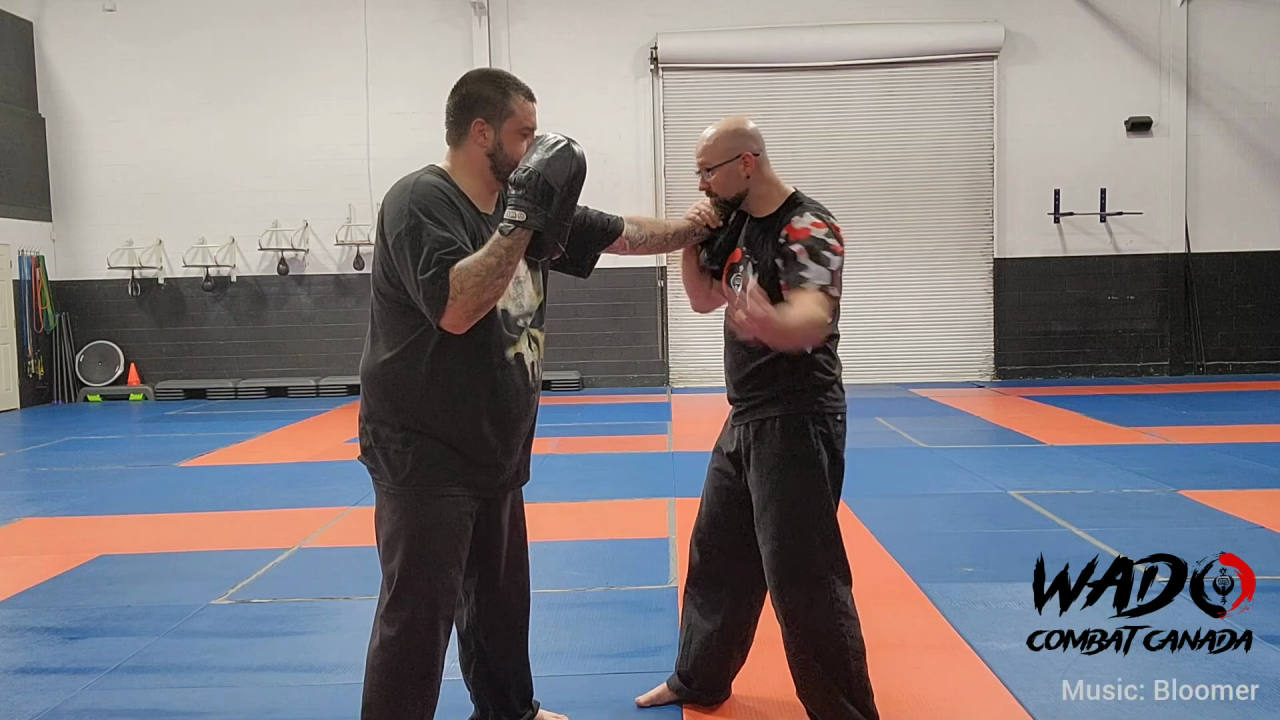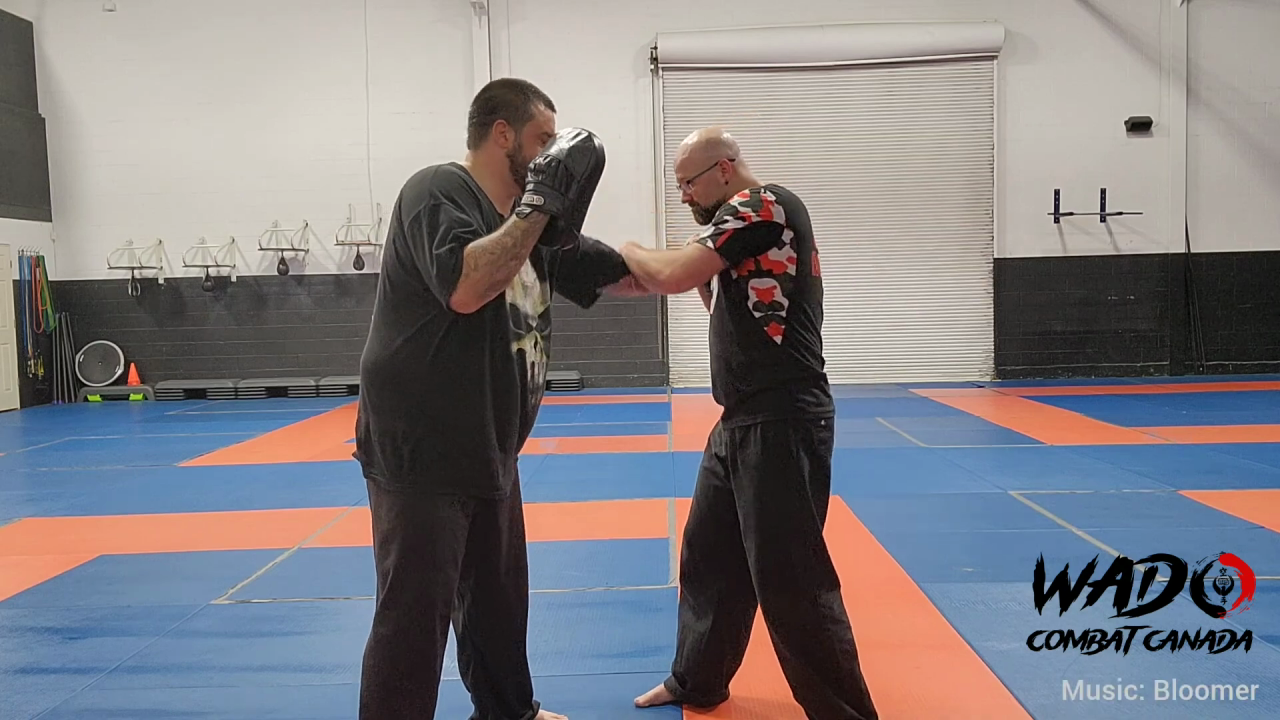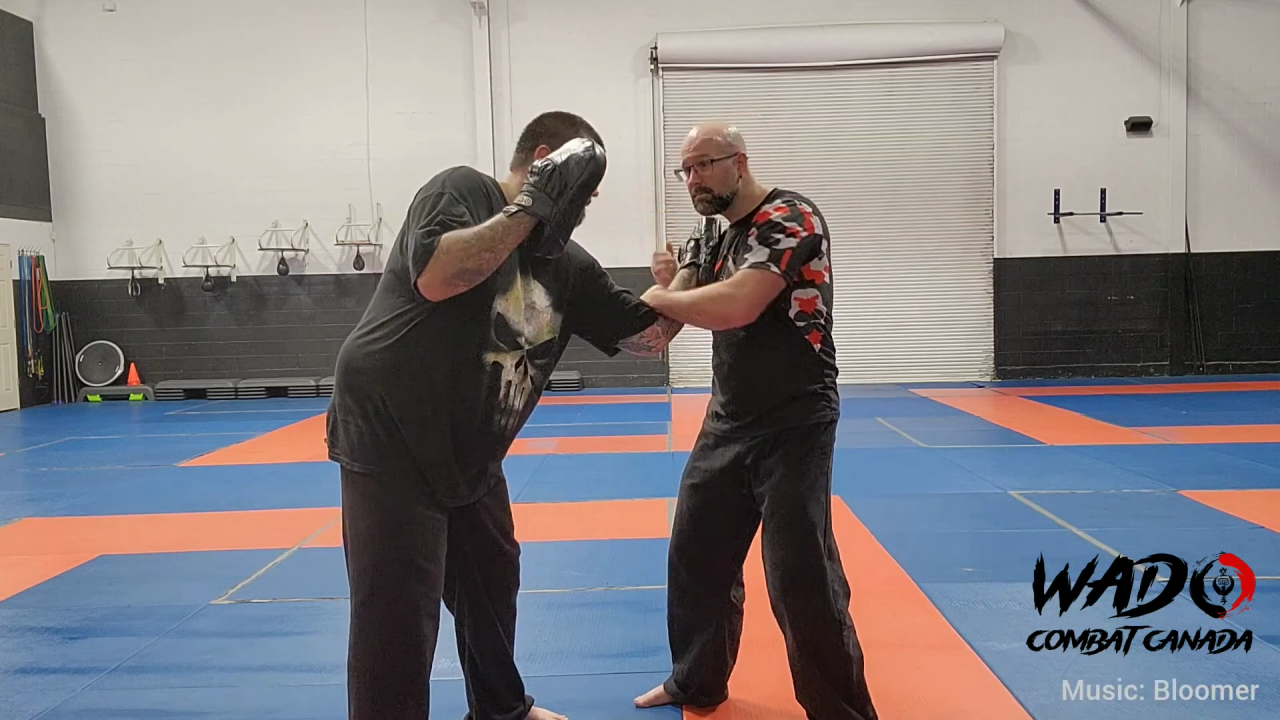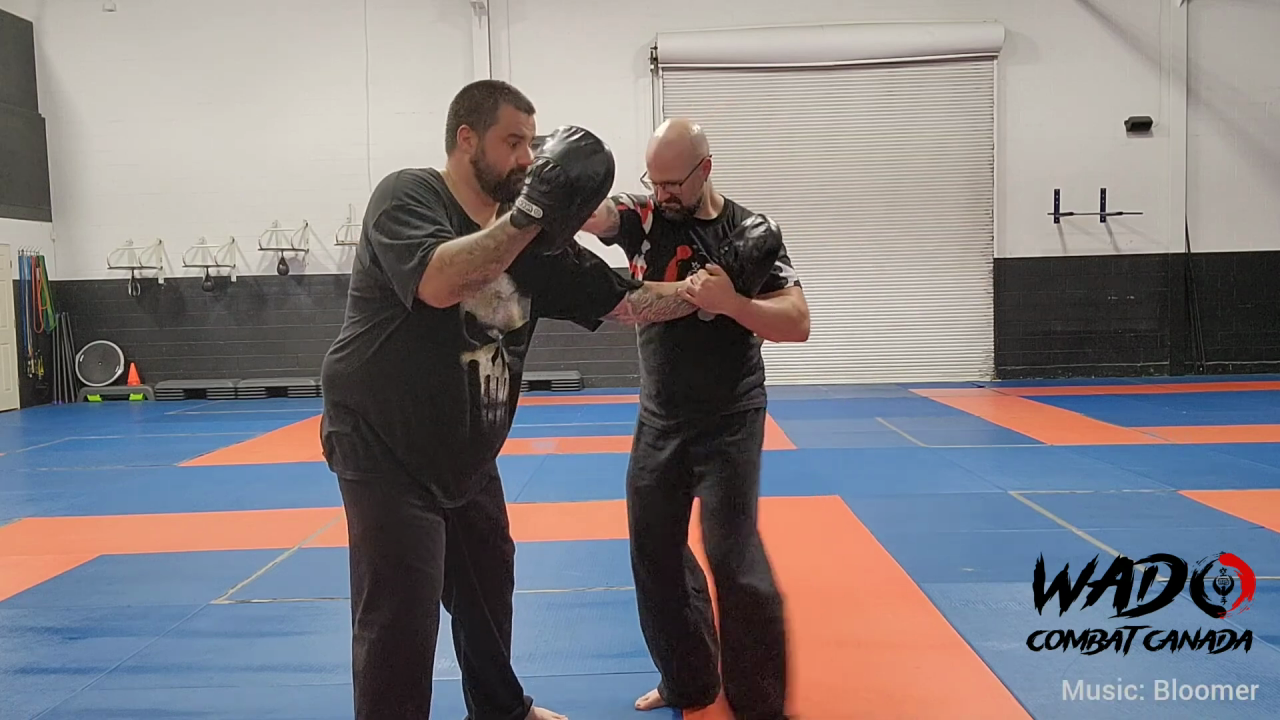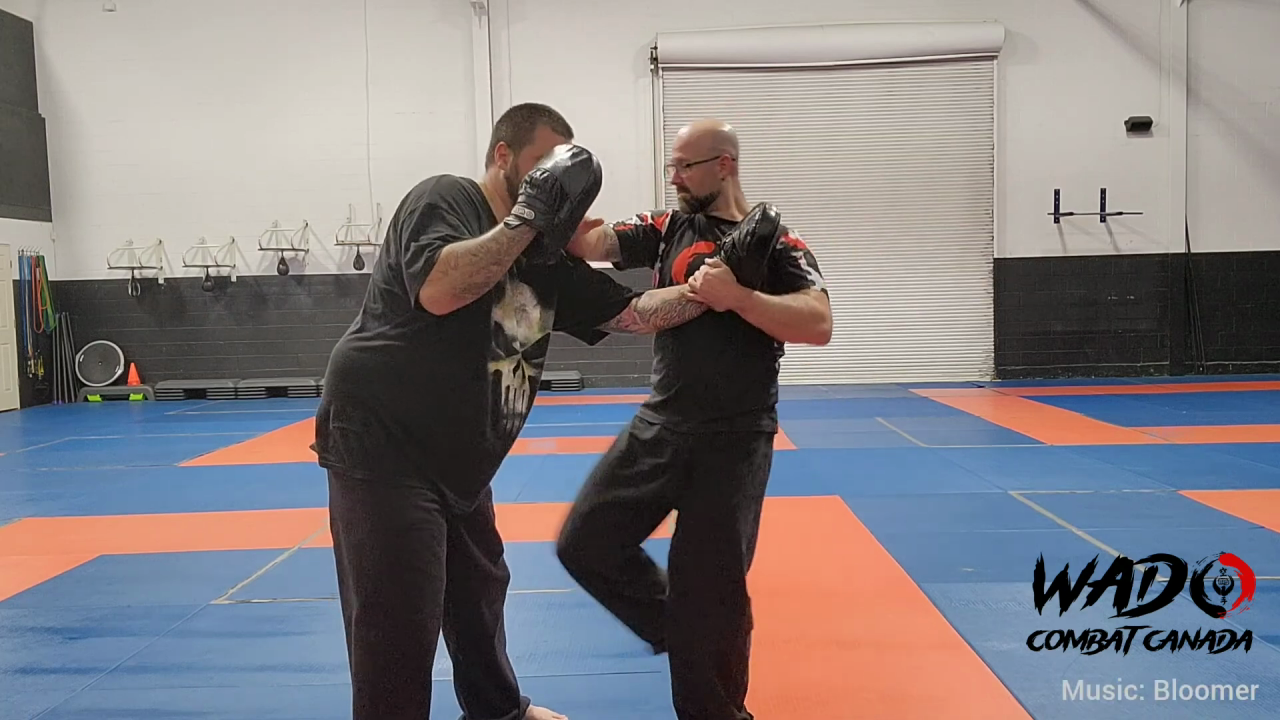
dt=1s
person 1, frame 1
left shoulder: (517, 200)
right shoulder: (420, 201)
left elbow: (619, 232)
right elbow: (456, 309)
left wrist: (698, 227)
right wrist: (520, 220)
left hip: (492, 449)
right hip: (425, 454)
left knee: (501, 598)
right knee: (418, 615)
person 1, frame 2
left shoulder: (530, 216)
right shoulder: (438, 190)
left elbow: (625, 272)
right elbow: (466, 289)
right wrist: (539, 205)
left hip: (488, 450)
right hip: (420, 450)
left knee: (500, 596)
right knee: (414, 615)
person 1, frame 3
left shoulder: (569, 265)
right shoulder: (462, 189)
left elbow: (646, 331)
right elbow: (436, 277)
right wrist: (530, 209)
left hip: (470, 452)
right hip: (391, 437)
left knee: (492, 585)
right knee: (397, 616)
person 1, frame 4
left shoulder: (532, 238)
right shoulder: (408, 195)
left elbow: (625, 301)
right elbow: (440, 284)
right wrist: (529, 213)
left hip: (467, 454)
right hip: (386, 451)
left knee: (488, 591)
right knee: (400, 620)
person 1, frame 5
left shoulder: (546, 255)
right shoulder: (443, 199)
left elbow: (631, 311)
right elbow: (439, 291)
right wrist: (527, 219)
left hip: (457, 461)
right hip: (382, 446)
left knee: (478, 593)
right knee: (399, 623)
person 2, frame 1
left shoulder: (807, 226)
right shoulder: (740, 226)
left elbow: (811, 320)
right elbow: (702, 298)
left wrist: (771, 324)
right wrist: (692, 239)
left hip: (795, 424)
right hip: (745, 421)
left knee: (802, 576)
right knee: (717, 556)
person 2, frame 2
left shoulder: (765, 206)
right shoulder: (744, 228)
left elbow: (672, 275)
left wrist: (630, 251)
right wrist: (707, 276)
left hip: (782, 423)
right hip: (744, 421)
left knee: (789, 578)
right knee: (709, 557)
person 2, frame 3
left shoulder: (790, 216)
right shoulder: (717, 241)
left elbow: (737, 306)
left wrist: (660, 298)
right wrist: (676, 286)
left hip: (794, 428)
right hip: (727, 423)
left knee: (801, 579)
right knee: (696, 557)
person 2, frame 4
left shoulder: (749, 232)
right shoulder: (643, 216)
left elbow: (796, 322)
right elbow: (591, 213)
left wrist: (730, 303)
left hip: (730, 420)
right hip: (659, 420)
left knee: (736, 561)
right knee: (657, 558)
person 2, frame 5
left shoulder: (779, 245)
right shoulder: (666, 228)
left elbow: (818, 325)
right elbow: (591, 242)
left wrist: (735, 296)
left hip: (735, 437)
right hip: (659, 423)
left knee: (710, 586)
right knee: (584, 546)
right ankle: (669, 618)
